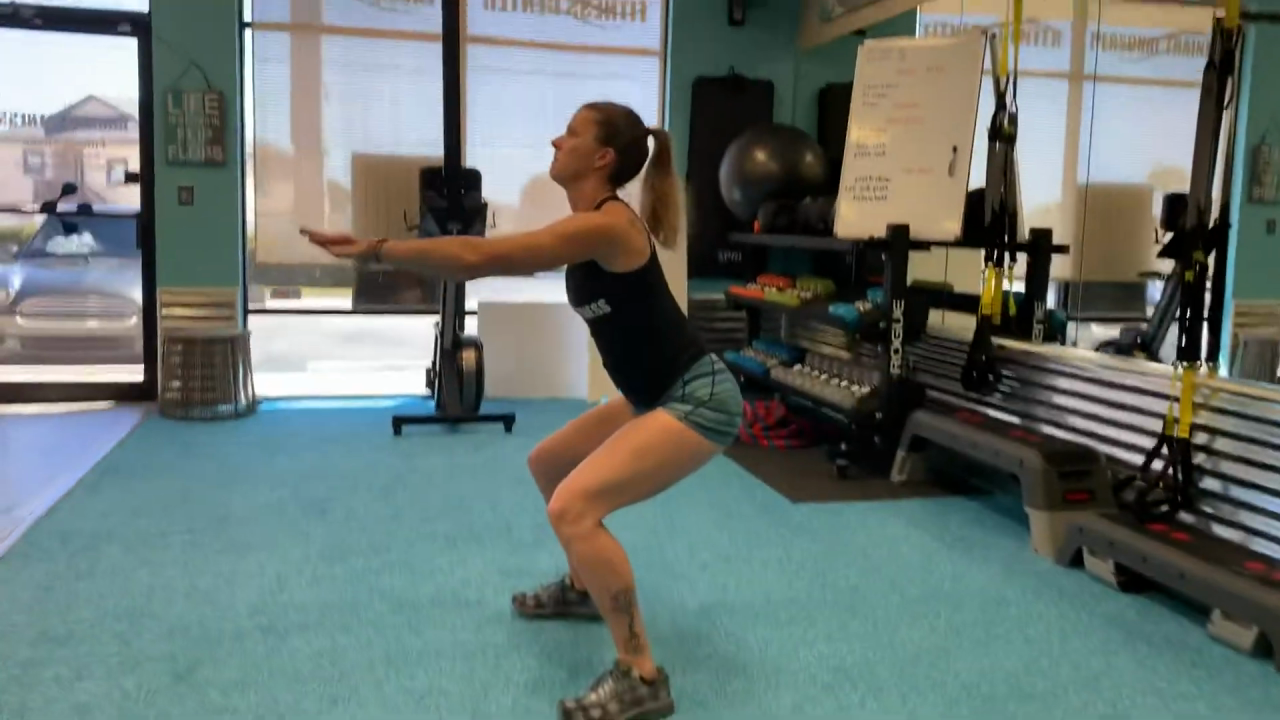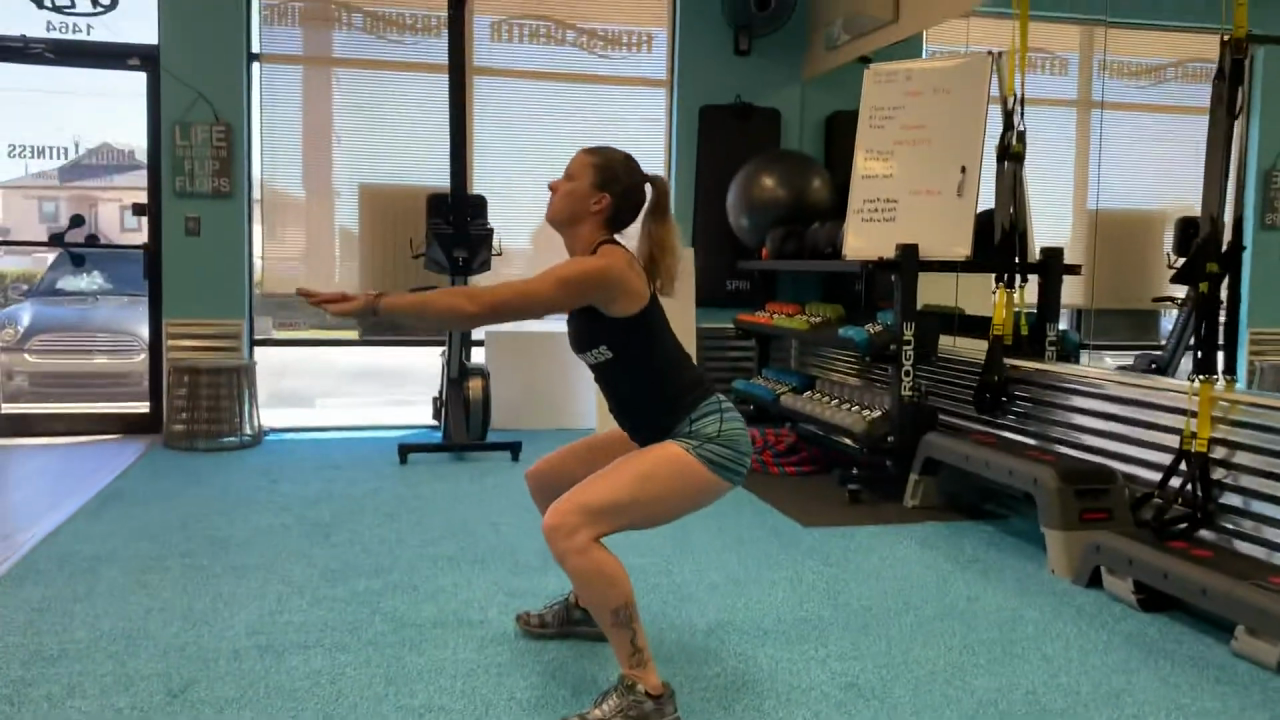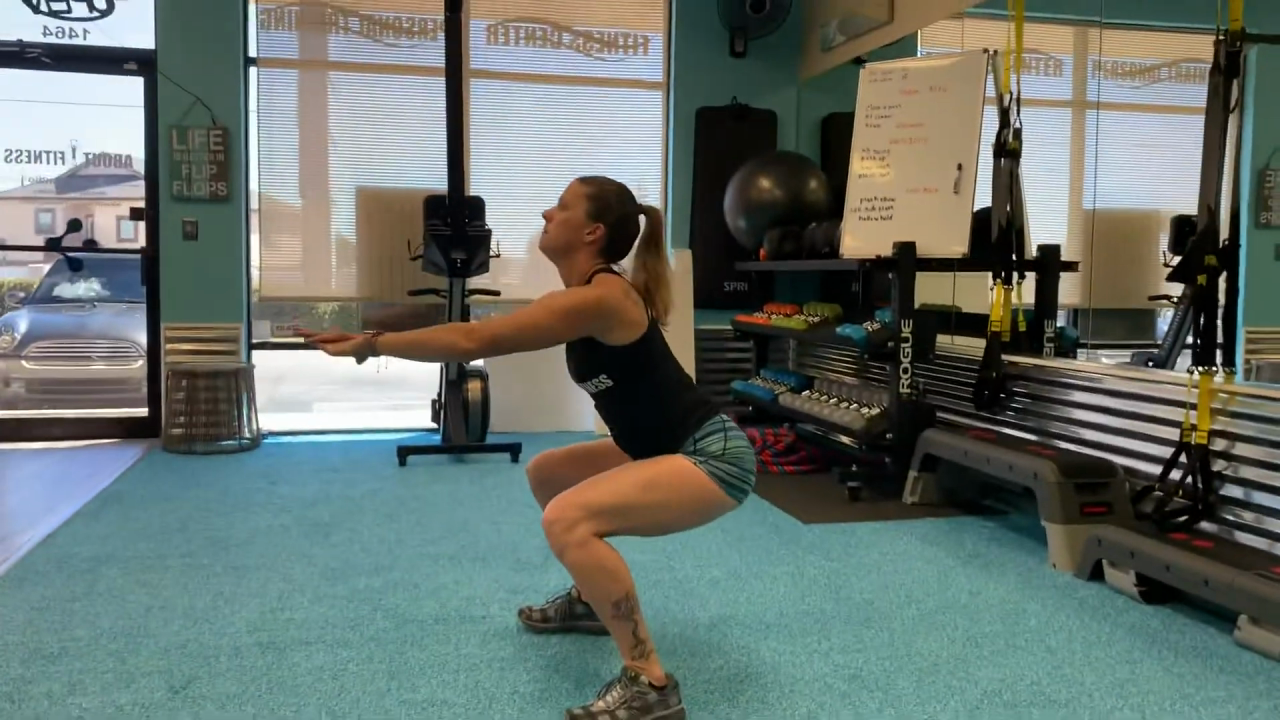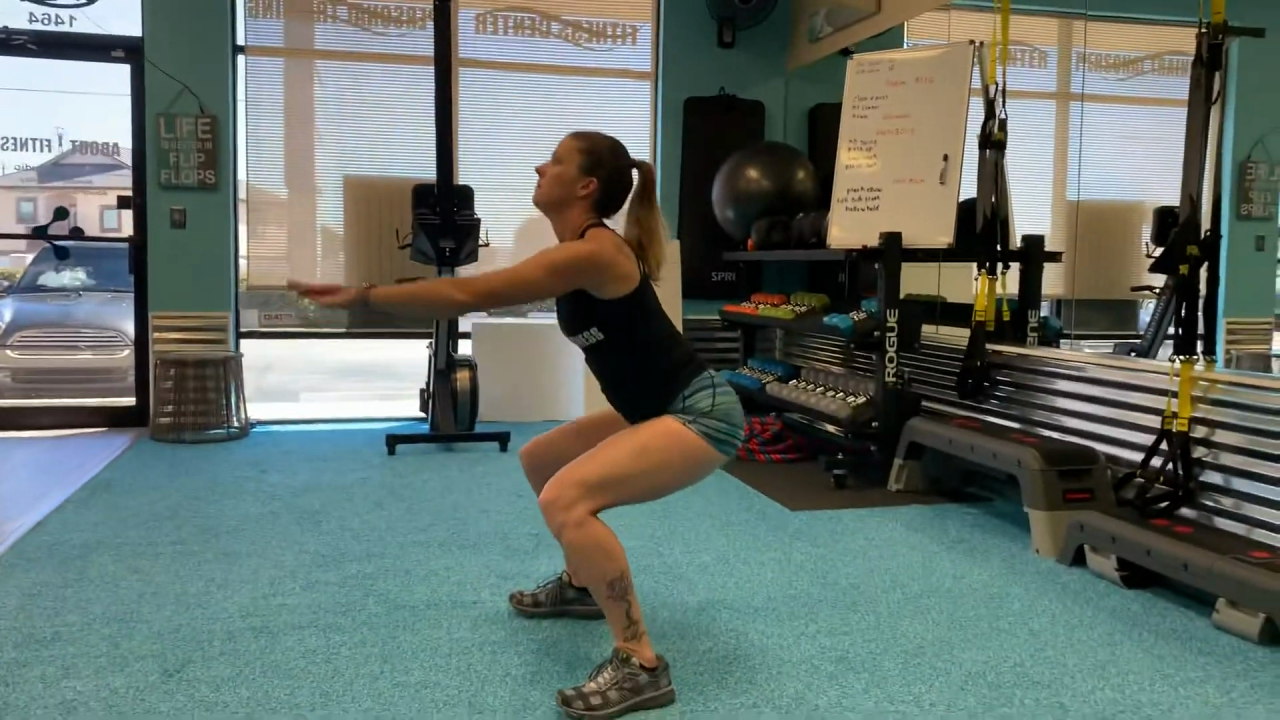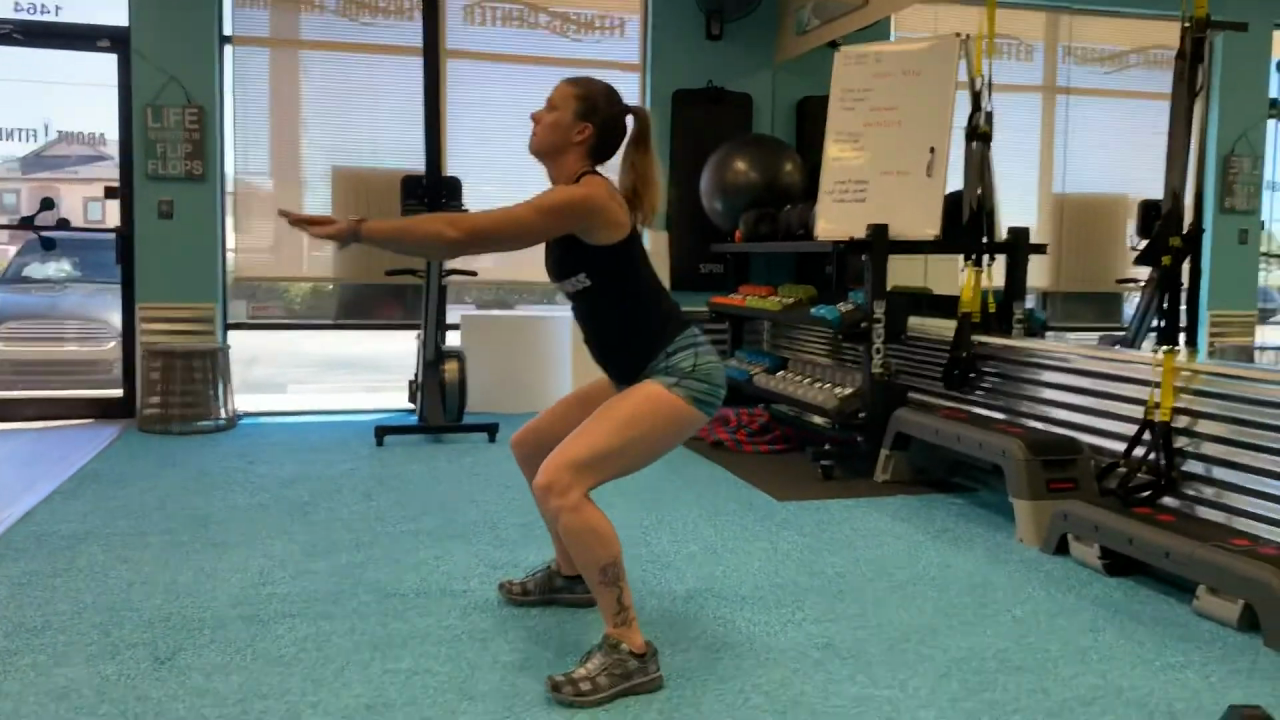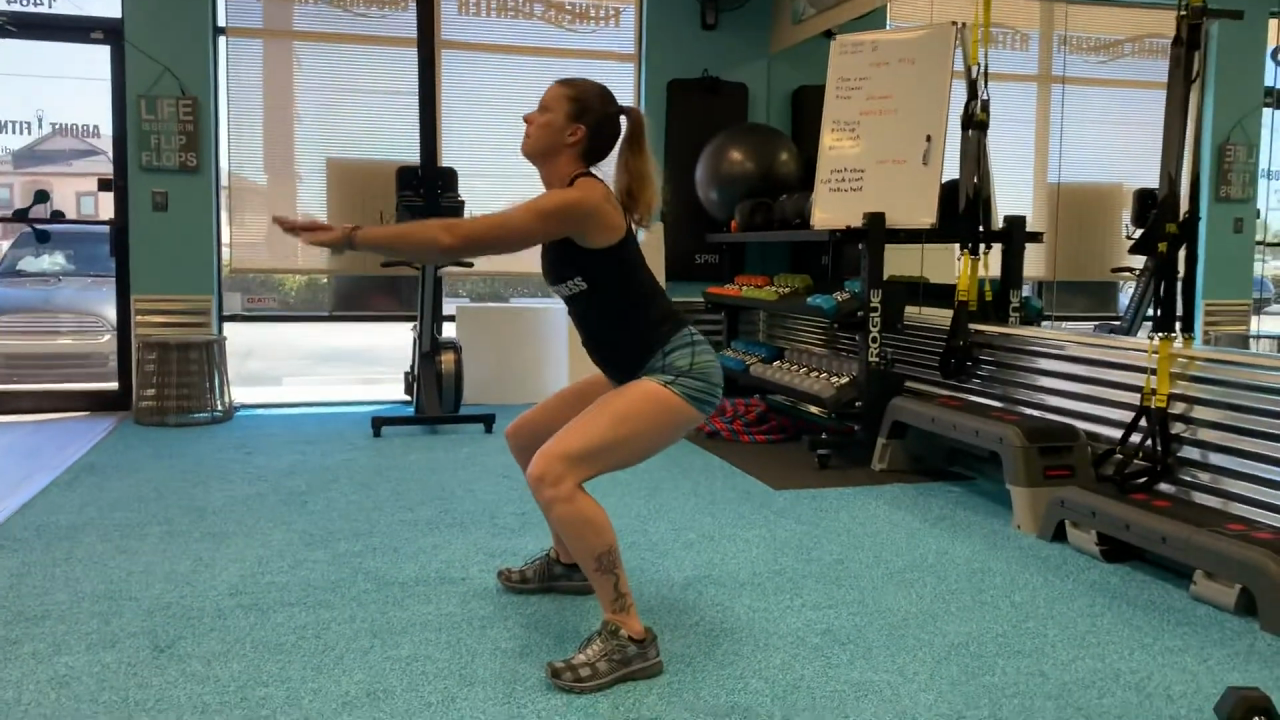
dt=0.3s
person 1, frame 1
left shoulder: (606, 226)
right shoulder: (590, 226)
left elbow: (480, 257)
right elbow: (491, 257)
left wrist: (375, 249)
right wrist: (380, 249)
left hip: (699, 399)
right hip: (659, 397)
left knee: (572, 507)
right knee: (547, 464)
right ankle: (583, 587)
person 1, frame 2
left shoulder: (603, 270)
right shoulder: (588, 269)
left elbow: (478, 307)
right elbow: (488, 304)
left wrist: (371, 304)
right wrist: (381, 303)
left hip: (708, 437)
right hip: (666, 432)
left knee: (568, 523)
right knee: (545, 480)
right ankle: (587, 605)
person 1, frame 3
left shoulder: (601, 299)
right shoulder: (583, 297)
left elbow: (474, 341)
right elbow: (484, 335)
left wrist: (370, 344)
right wrist: (375, 340)
left hip: (714, 458)
right hip: (673, 450)
left knee: (568, 520)
right knee: (545, 474)
right ankle: (589, 601)
person 1, frame 4
left shoulder: (592, 252)
right shoulder: (579, 252)
left elbow: (469, 294)
right elbow: (479, 289)
left wrist: (362, 296)
right wrist: (370, 295)
left hip: (702, 415)
right hip: (660, 411)
left knee: (565, 499)
right knee: (540, 459)
left ankle: (640, 665)
right ankle: (581, 585)
person 1, frame 5
left shoulder: (586, 198)
right shoulder: (573, 199)
left elbow: (459, 234)
right elbow: (470, 239)
left wrist: (354, 231)
right wrist: (360, 231)
left hip: (681, 372)
right hip: (642, 371)
left knee: (560, 481)
right knee: (530, 447)
left ankle: (630, 652)
right ankle: (570, 573)
person 1, frame 6
left shoulder: (580, 201)
right shoulder: (568, 201)
left elbow: (455, 239)
right elbow: (467, 241)
left wrist: (348, 237)
right wrist: (356, 236)
left hip: (679, 370)
right hip: (639, 369)
left knee: (552, 471)
right knee: (525, 437)
left ankle: (629, 638)
right ankle: (568, 559)
